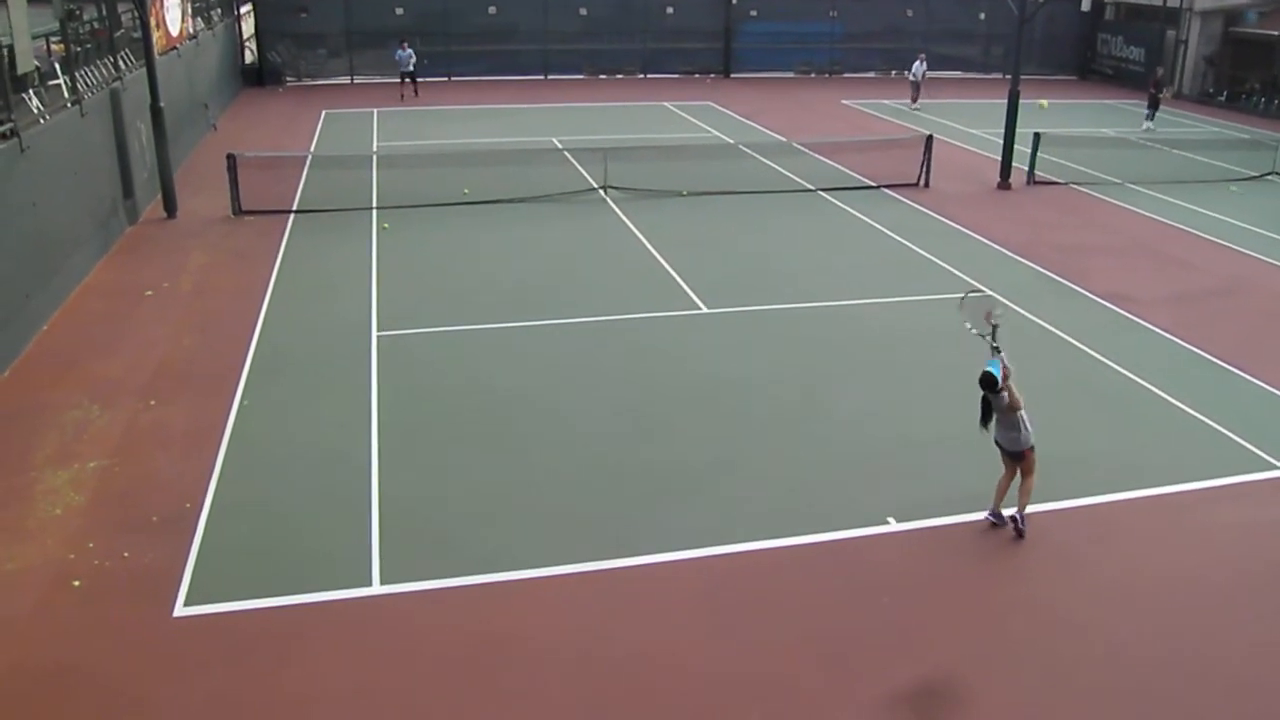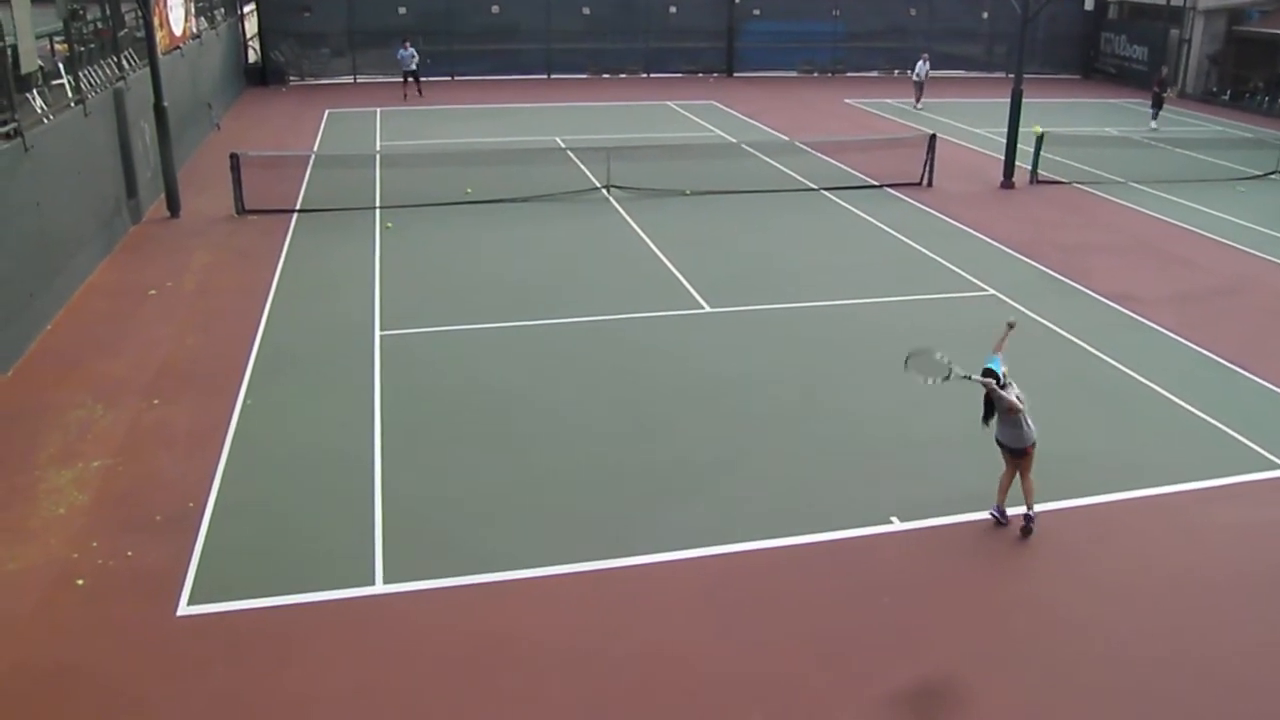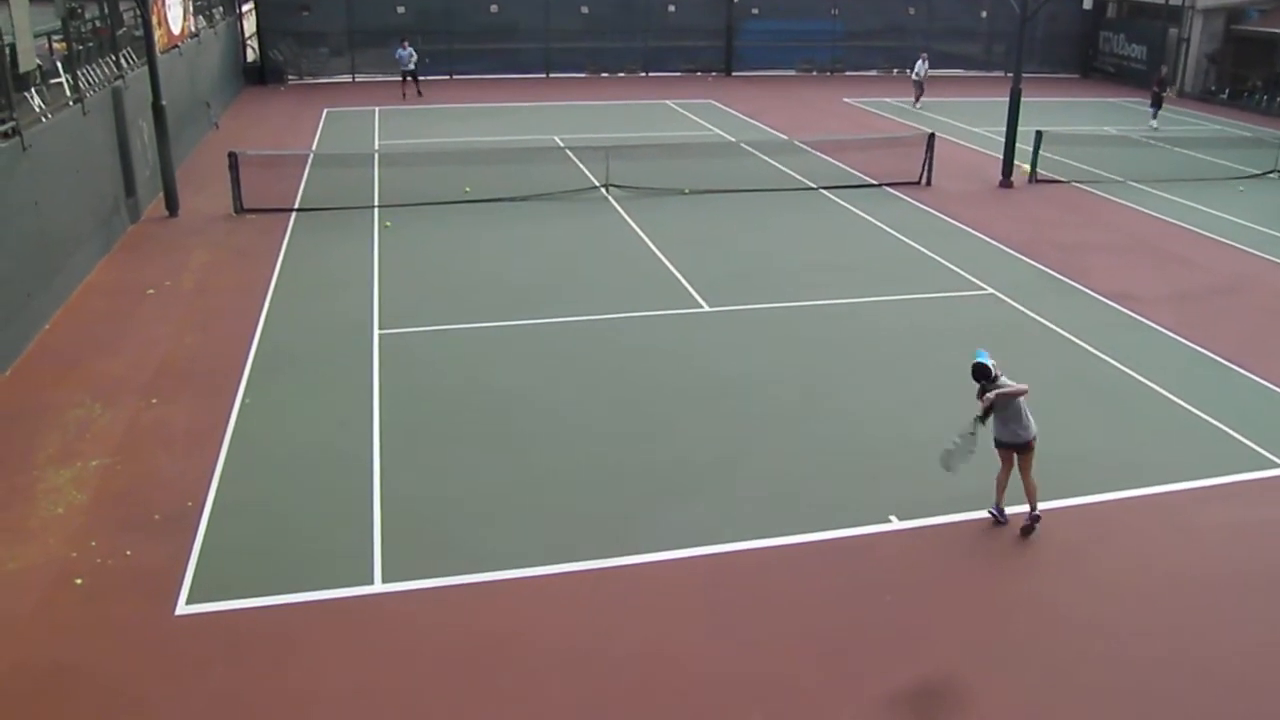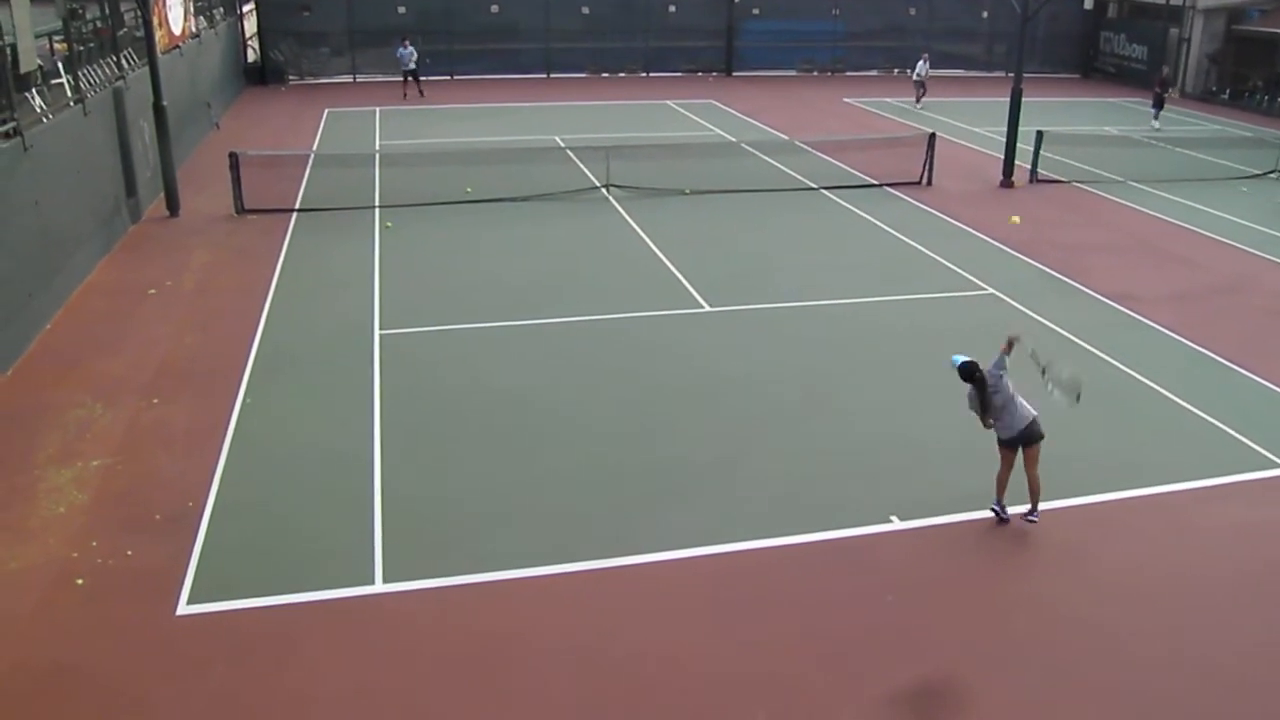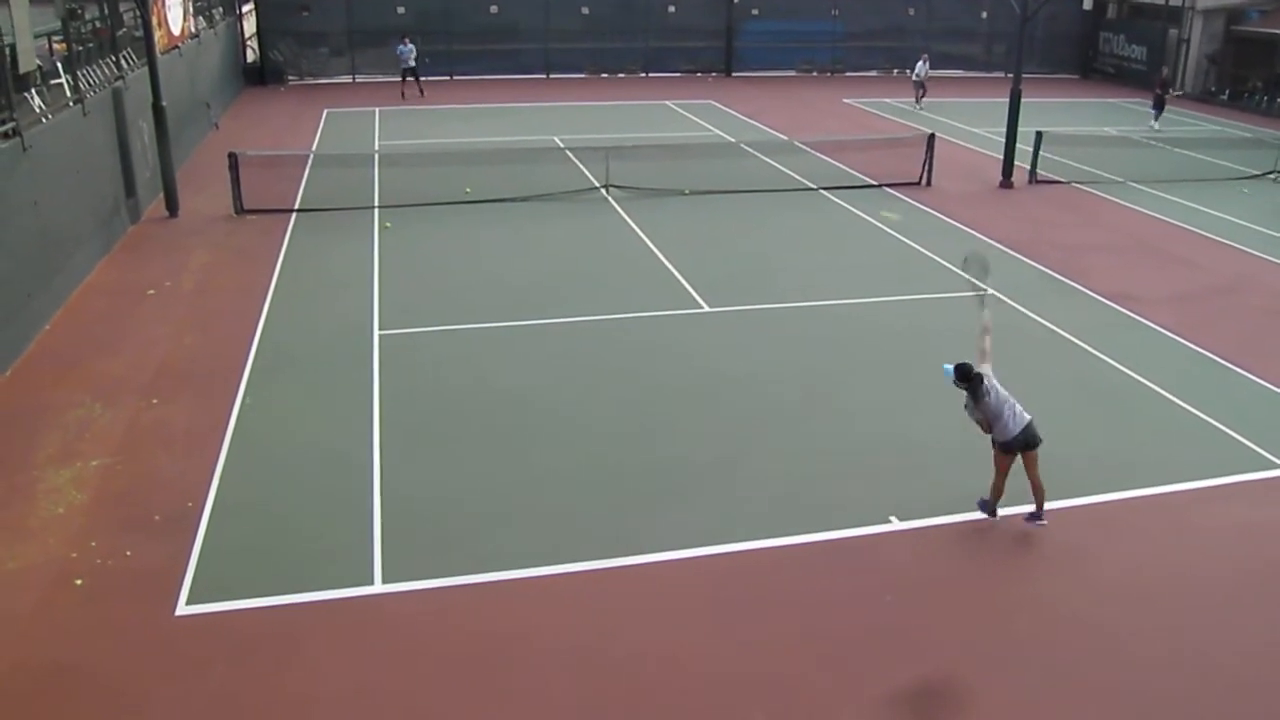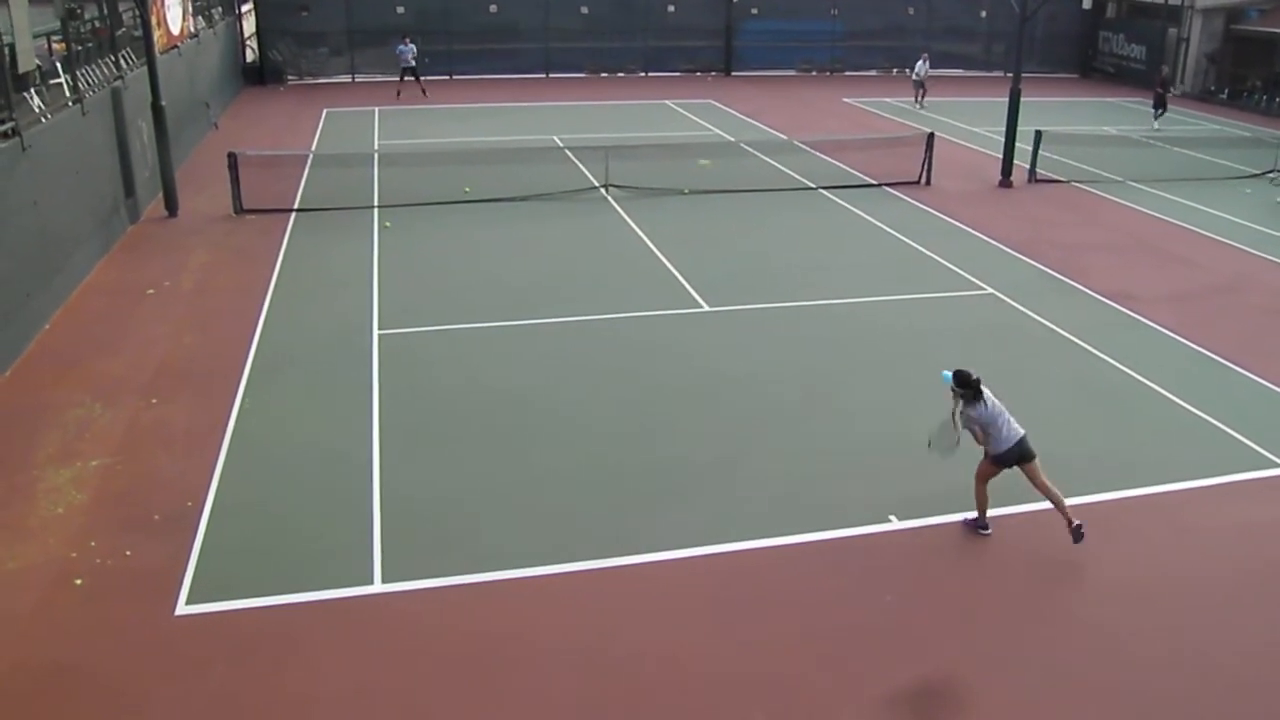
dt=0.1s
person 1, frame 1
left shoulder: (990, 391)
right shoulder: (1004, 399)
left elbow: (996, 361)
right elbow: (1017, 407)
right wrist: (1008, 382)
left hip: (1003, 440)
right hip: (1020, 444)
left knee: (1009, 473)
right knee: (1027, 477)
left ankle: (995, 512)
right ankle: (1020, 514)
person 1, frame 2
left shoulder: (995, 391)
right shoulder: (1005, 396)
left elbow: (995, 353)
right elbow: (1018, 408)
left wrist: (1007, 331)
right wrist: (995, 389)
left hip: (1004, 438)
right hip: (1023, 440)
left knee: (1010, 470)
right knee: (1025, 475)
left ankle: (999, 508)
right ankle: (1029, 511)
person 1, frame 3
left shoulder: (985, 390)
right shoulder: (1003, 386)
right elbow: (1024, 389)
right wrist: (995, 393)
left hip: (1002, 437)
right hip: (1025, 437)
left knee: (1005, 469)
right knee: (1026, 474)
left ankle: (998, 507)
right ankle: (1034, 512)
person 1, frame 4
left shoulder: (973, 397)
right shoulder: (995, 375)
left elbow: (986, 424)
right elbow: (1006, 350)
left hip: (1007, 434)
right hip: (1029, 426)
left knee: (1006, 468)
right knee: (1031, 470)
left ankle: (999, 504)
right ankle: (1034, 510)
person 1, frame 5
left shoulder: (971, 405)
right shoulder: (985, 376)
left elbow: (988, 430)
right elbow: (985, 349)
right wrist: (986, 325)
left hip: (1007, 441)
right hip: (1027, 428)
left knee: (1000, 476)
right knee: (1034, 474)
left ankle: (991, 506)
right ankle: (1039, 513)
person 1, frame 6
left shoulder: (966, 414)
right shoulder: (981, 391)
left elbow: (981, 441)
left hip: (1000, 453)
right hip: (1018, 442)
left knee: (980, 480)
right knee: (1042, 484)
left ankle: (981, 522)
right ankle: (1071, 521)
